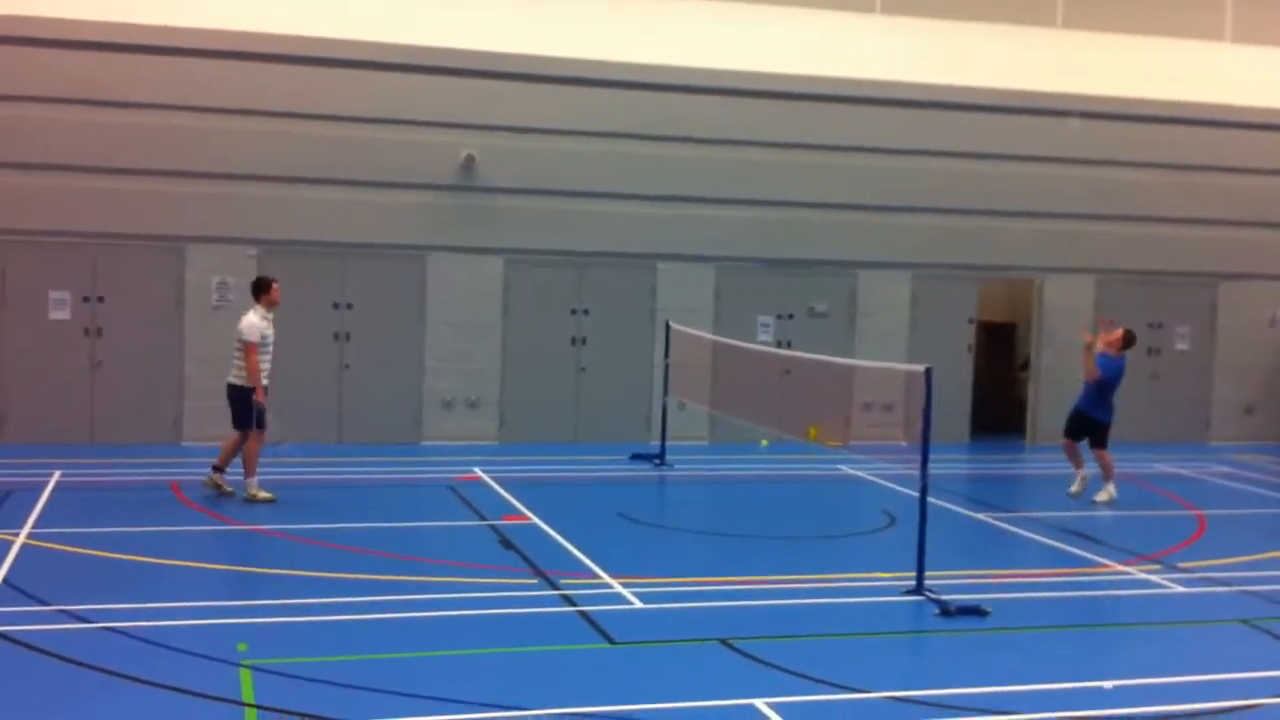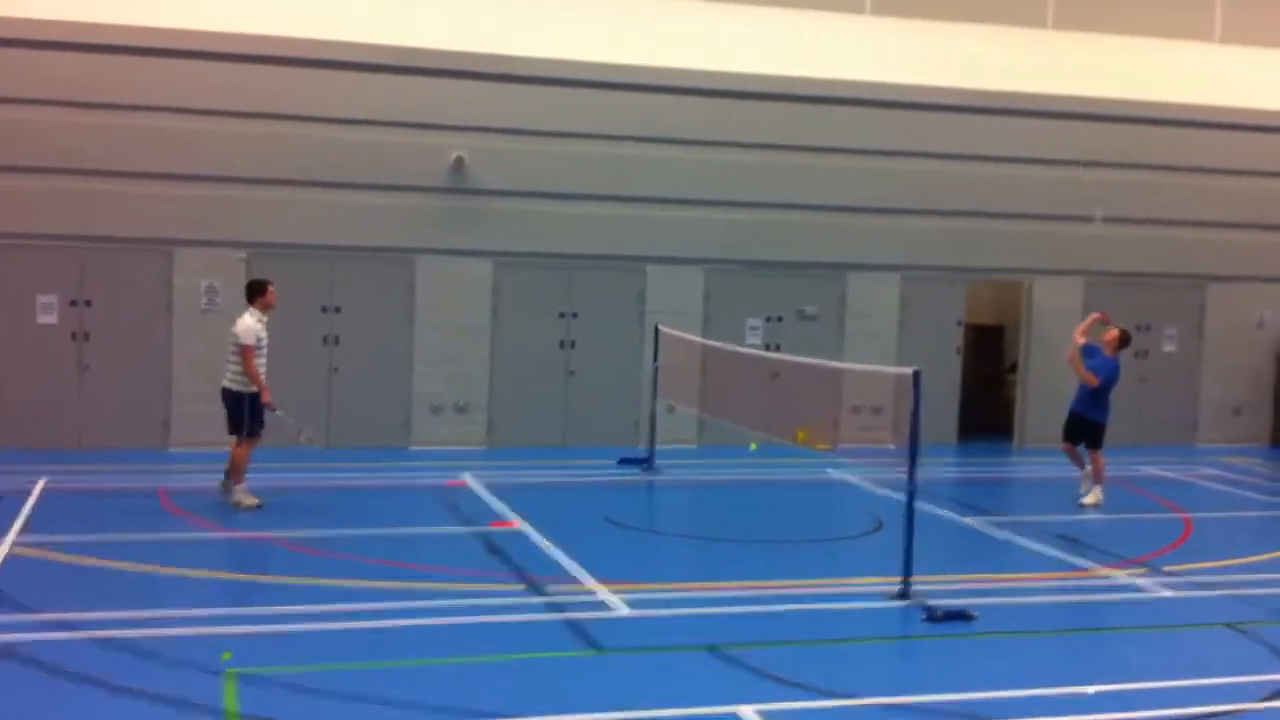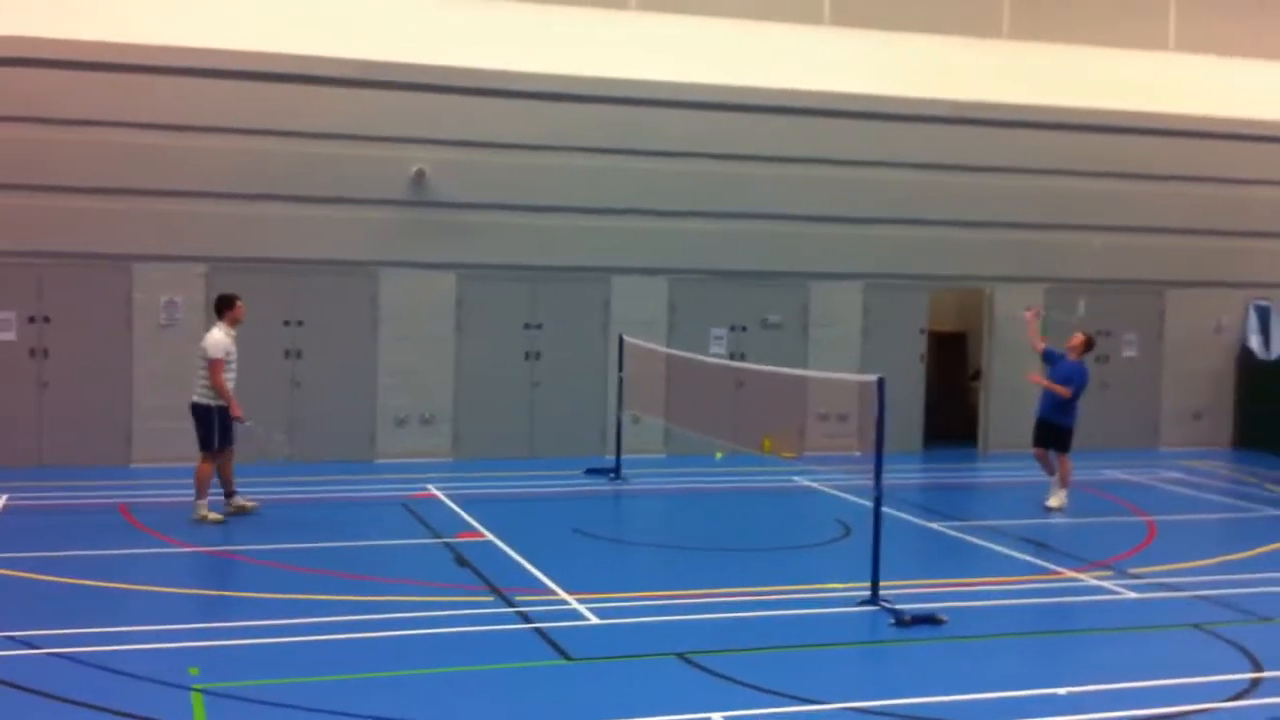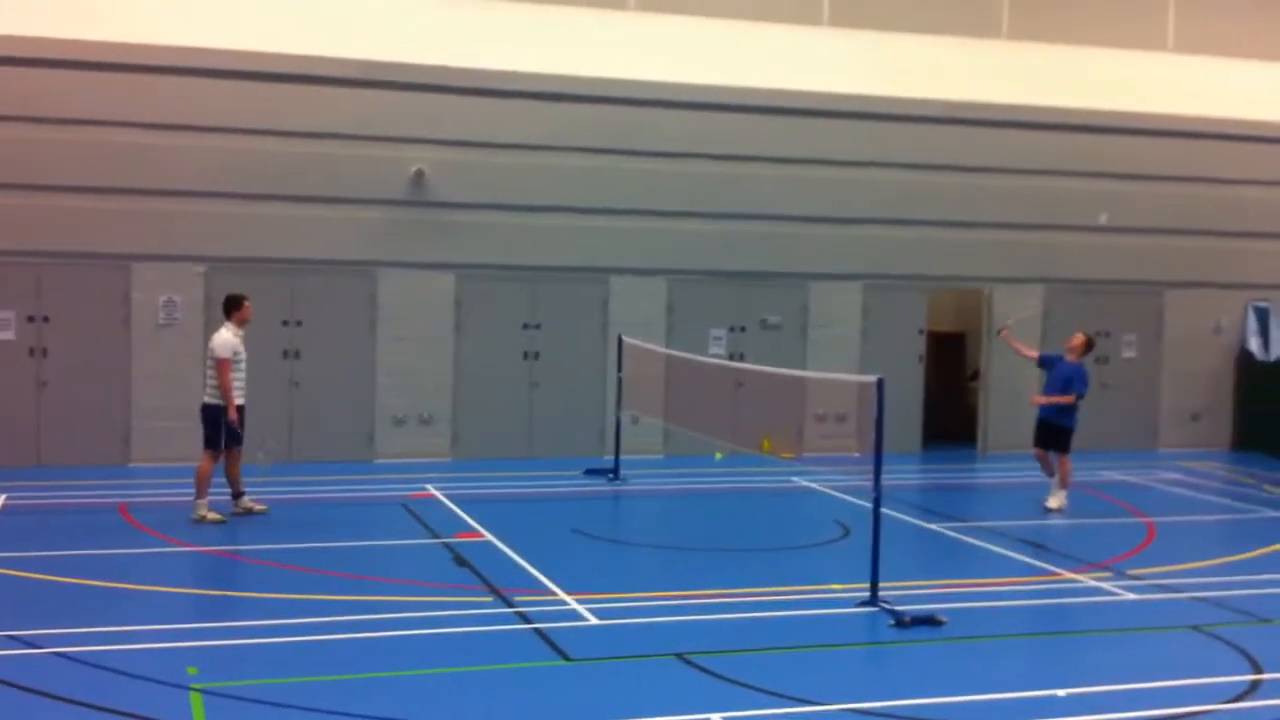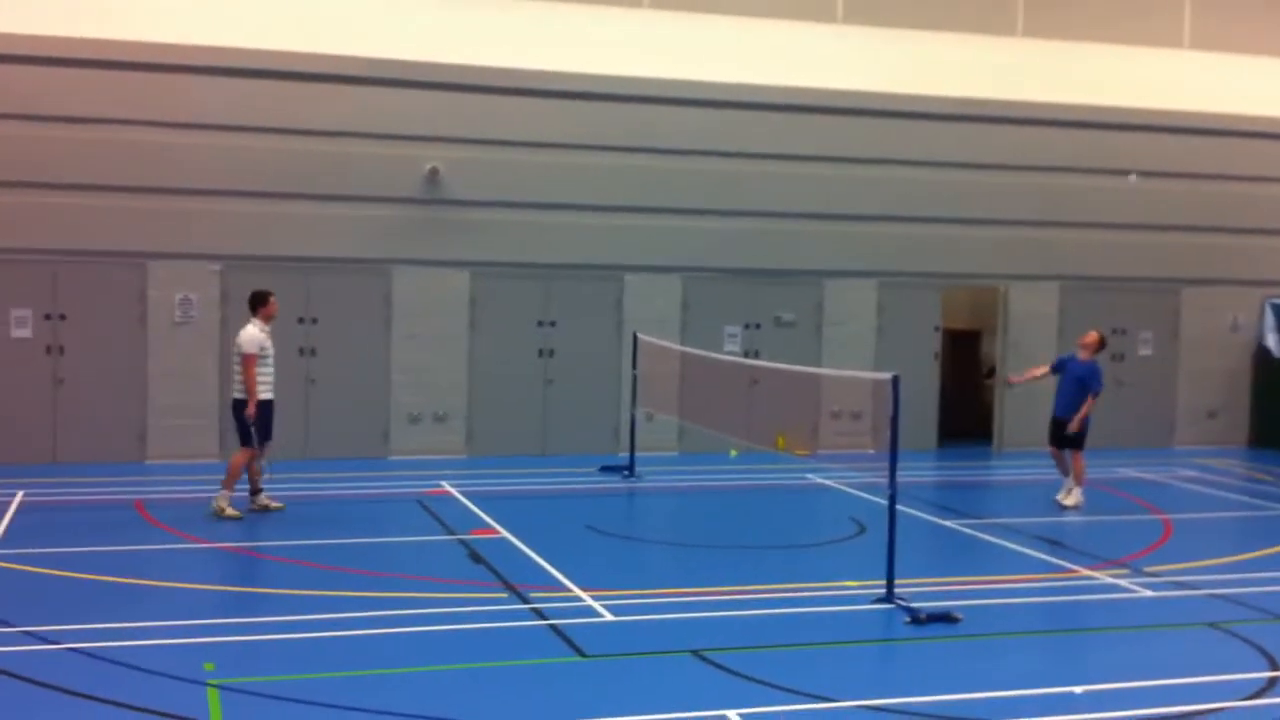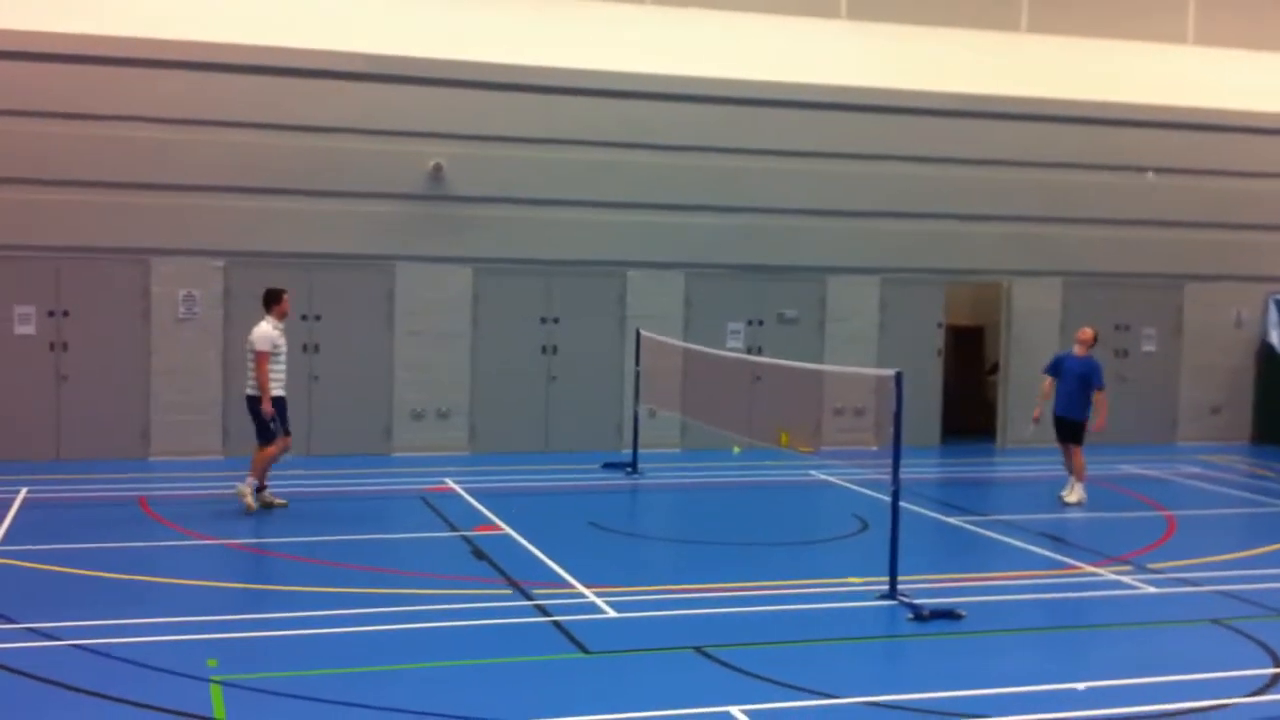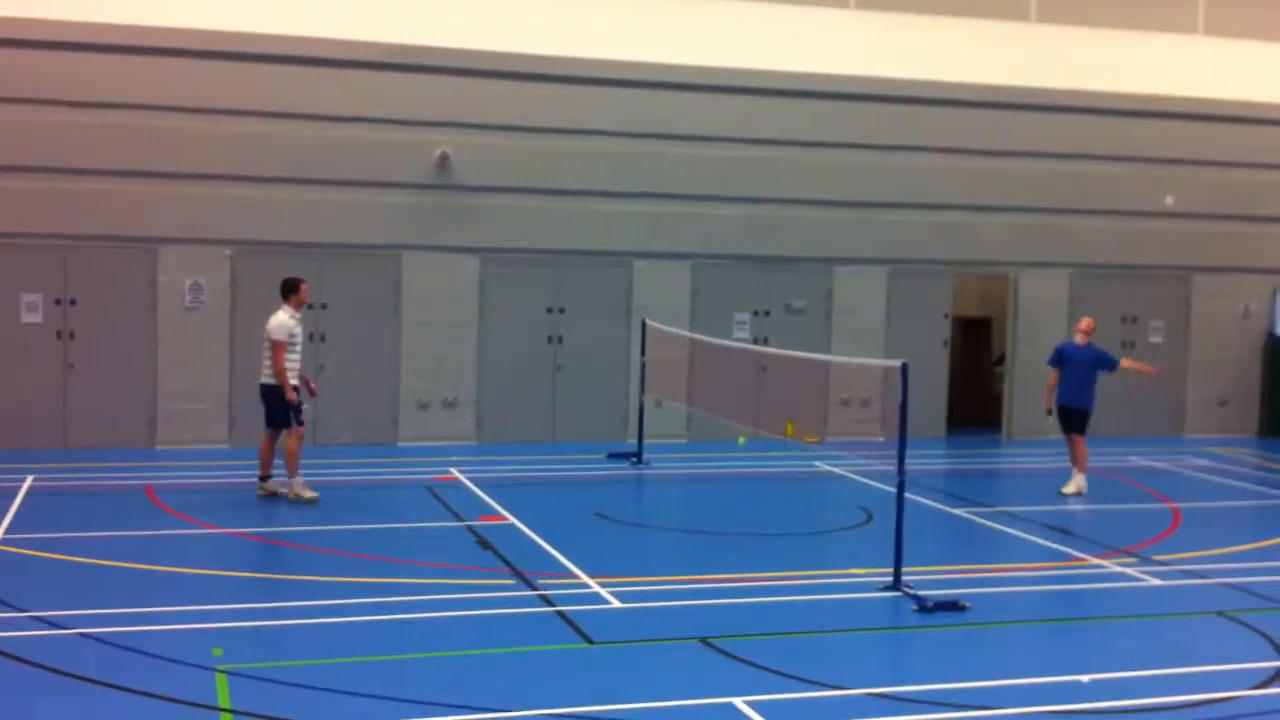
dt=0.2s
person 1, frame 1
left shoulder: (264, 320)
right shoulder: (253, 322)
right elbow: (251, 360)
left wrist: (259, 389)
right wrist: (259, 391)
left hip: (249, 386)
right hip: (247, 387)
left knee: (243, 434)
right knee: (255, 435)
left ankle: (216, 474)
right ankle: (252, 488)
person 1, frame 2
left shoulder: (257, 322)
right shoulder: (248, 325)
right elbow: (248, 364)
left wrist: (261, 390)
right wrist: (264, 392)
left hip: (248, 390)
right hip: (242, 391)
left knee: (250, 437)
right knee: (245, 440)
left ankle: (231, 481)
right ankle: (237, 493)
person 1, frame 3
left shoulder: (225, 337)
right shoulder: (217, 339)
right elbow: (216, 378)
left wrist: (230, 404)
right wrist: (233, 405)
left hip: (219, 405)
right hip: (210, 406)
left knee: (226, 453)
right knee: (210, 456)
left ankle: (232, 500)
right ankle: (201, 508)
person 1, frame 4
left shoulder: (234, 337)
right shoulder: (224, 339)
right elbow: (223, 378)
right wrist: (231, 408)
left hip: (231, 406)
right hip: (220, 407)
left knee: (234, 453)
right knee: (212, 455)
left ankle: (240, 500)
right ankle: (201, 508)
person 1, frame 5
left shoulder: (262, 333)
right shoulder: (251, 334)
right elbow: (248, 372)
right wrist: (251, 403)
left hip: (262, 401)
right hip: (251, 402)
left knee: (258, 450)
right knee: (249, 450)
left ankle: (257, 497)
right ankle: (222, 500)
person 1, frame 6
left shoulder: (275, 331)
right shoulder: (264, 332)
right elbow: (261, 370)
left wrist: (273, 399)
right wrist: (266, 401)
left hip: (274, 397)
right hip: (264, 399)
left knee: (266, 445)
right knee: (282, 443)
left ankle: (261, 492)
right ankle: (249, 485)
person 1, frame 7
left shoulder: (292, 320)
right shoulder: (281, 321)
right elbow: (277, 360)
left wrist: (306, 381)
right wrist: (288, 389)
left hip: (283, 386)
right hip: (278, 387)
left knee: (272, 434)
right knee: (296, 432)
left ankle: (265, 482)
right ankle: (296, 486)
person 2, frame 1
left shoulder: (1116, 365)
right shoulder: (1106, 354)
left elbow: (1091, 376)
right elbow: (1099, 348)
left wrist: (1087, 351)
right wrist: (1104, 330)
left hip: (1100, 414)
right hip: (1082, 408)
left knee: (1099, 452)
right knee: (1068, 443)
left ankle: (1109, 487)
right ankle: (1081, 475)
person 2, frame 2
left shoulder: (1112, 366)
right shoulder: (1095, 352)
left elbow: (1092, 383)
right elbow: (1077, 336)
left wrist: (1076, 363)
right wrist: (1092, 319)
left hip: (1095, 416)
right hip: (1077, 410)
left knee: (1094, 453)
right knee: (1068, 447)
left ankle: (1096, 490)
right ankle: (1085, 471)
person 2, frame 3
left shoulder: (1080, 371)
right shoulder: (1057, 358)
left elbow: (1067, 393)
right elbow: (1036, 343)
left wrist: (1044, 383)
right wrist: (1031, 321)
left hip: (1063, 421)
right hip: (1045, 417)
left knee: (1061, 456)
right knee: (1039, 453)
left ankle: (1061, 494)
right ankle: (1054, 479)
person 2, frame 4
left shoulder: (1080, 372)
right shoulder: (1056, 360)
left elbow: (1073, 398)
right elbow: (1028, 353)
left wrist: (1047, 400)
right wrist: (1008, 338)
left hip: (1064, 422)
right hip: (1045, 418)
left knee: (1062, 457)
right knee: (1039, 454)
left ankle: (1061, 496)
right ankle: (1054, 480)
person 2, frame 5
left shoulder: (1093, 369)
right shoulder: (1068, 361)
left elbow: (1092, 399)
right elbow: (1044, 371)
left wrist: (1077, 420)
right wrist: (1020, 379)
left hip: (1076, 420)
right hip: (1058, 416)
left knee: (1075, 454)
right knee: (1055, 451)
left ankle: (1077, 493)
right ankle: (1068, 483)
person 2, frame 6
left shoulder: (1092, 365)
right shoulder: (1061, 358)
left elbow: (1099, 393)
right elbow: (1050, 382)
left wrist: (1102, 417)
right wrist: (1039, 406)
left hip: (1078, 415)
right hip: (1060, 412)
left knee: (1075, 449)
right knee: (1065, 449)
left ankle: (1079, 490)
right ankle: (1072, 483)
person 2, frame 7
left shoulder: (1095, 353)
right shoulder: (1063, 349)
left elbow: (1121, 363)
right elbow: (1054, 375)
left wrist: (1144, 368)
right wrist: (1049, 399)
left hip: (1081, 404)
right hip: (1063, 403)
left knee: (1077, 439)
right knee: (1069, 439)
left ankle: (1079, 480)
right ankle: (1076, 475)
